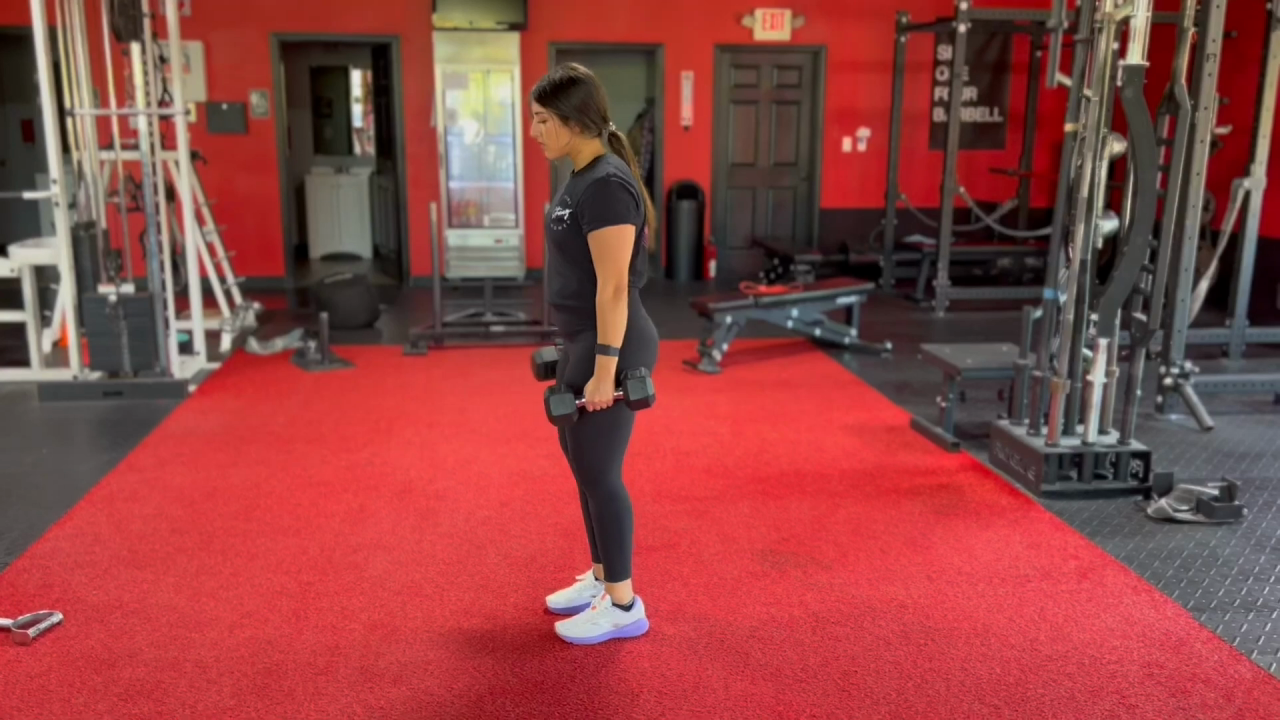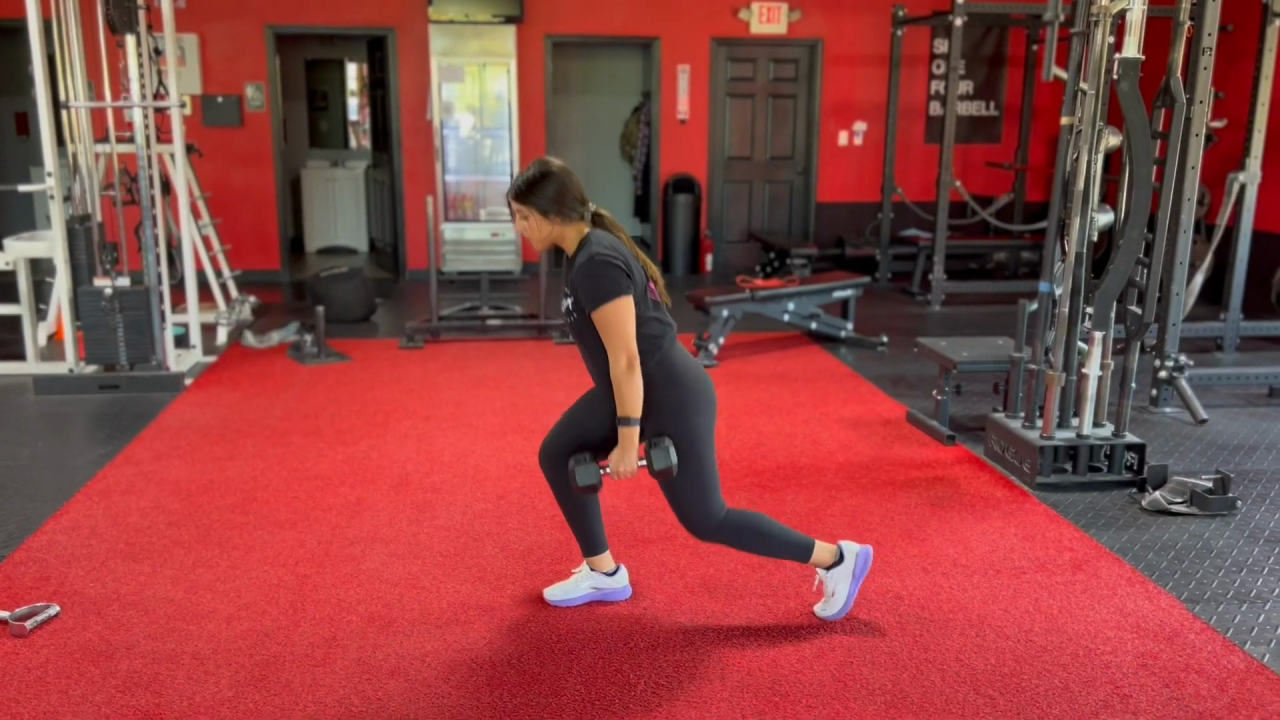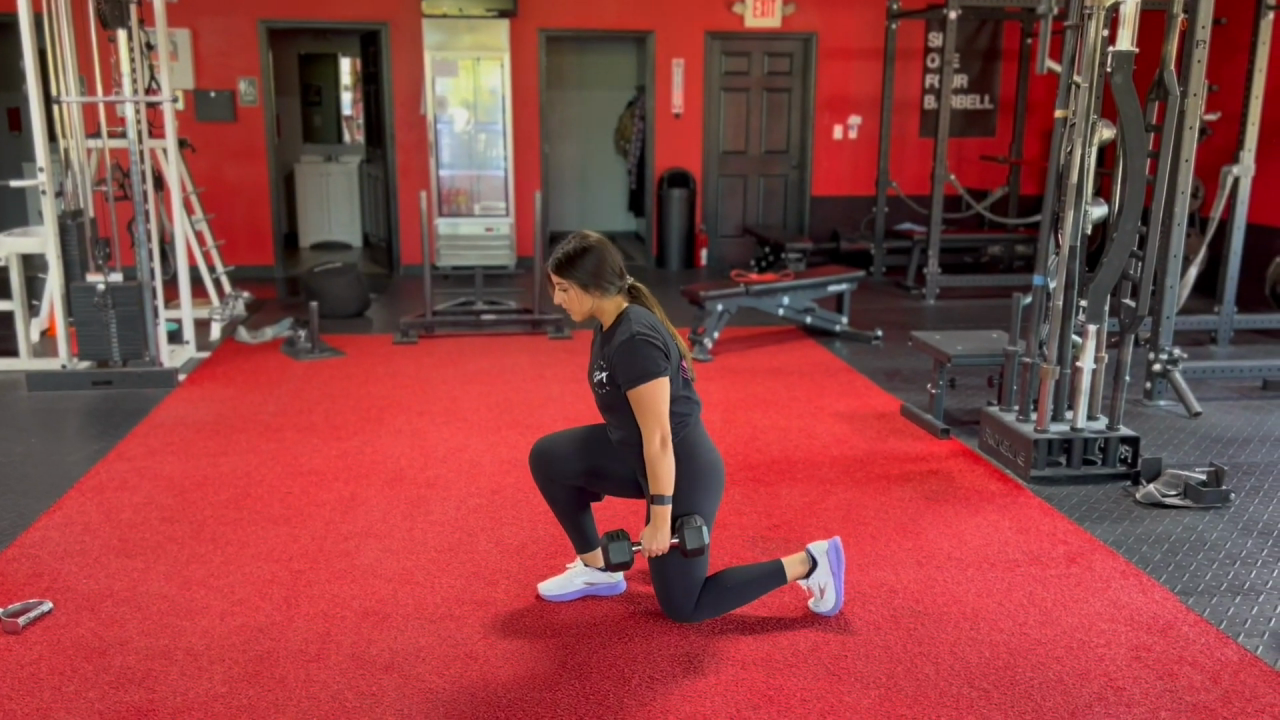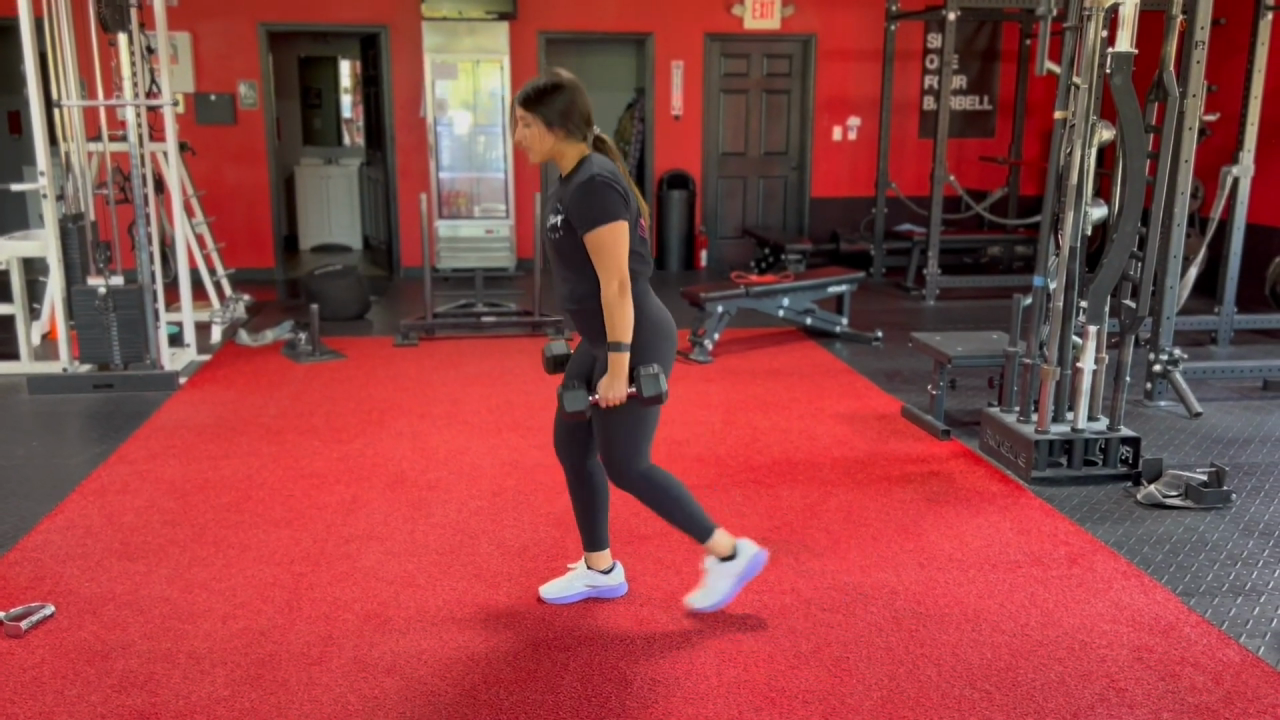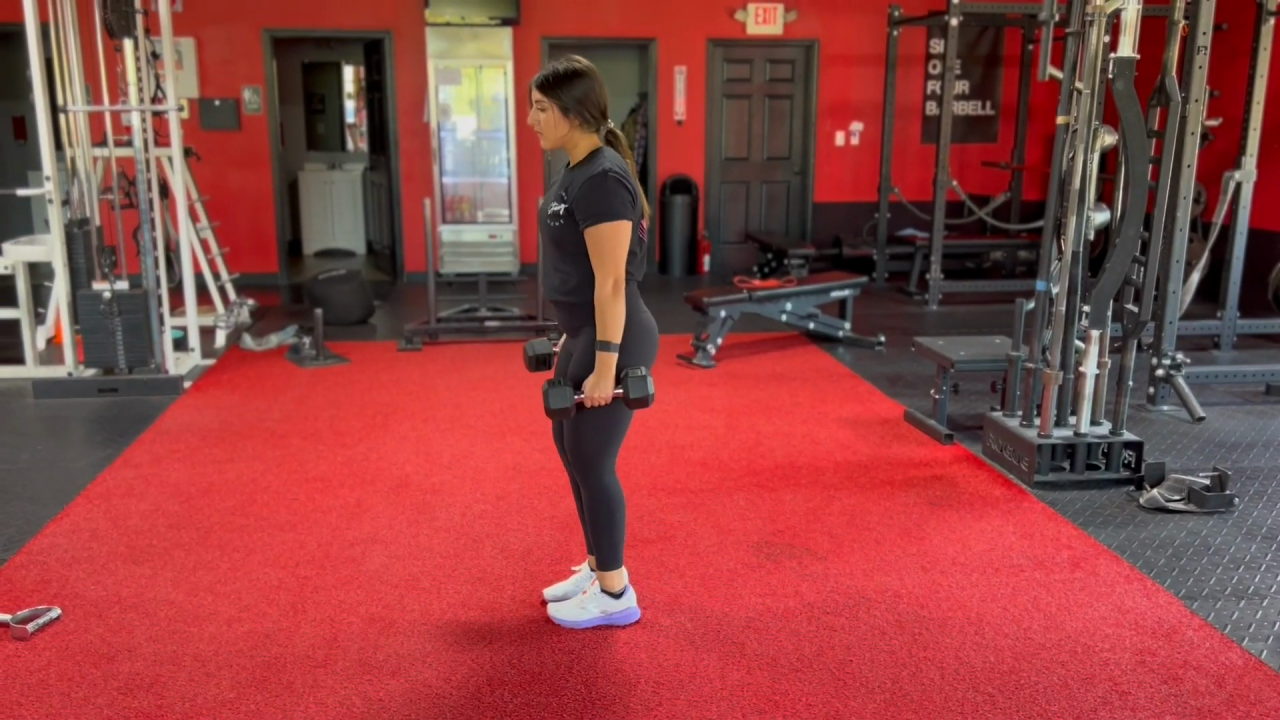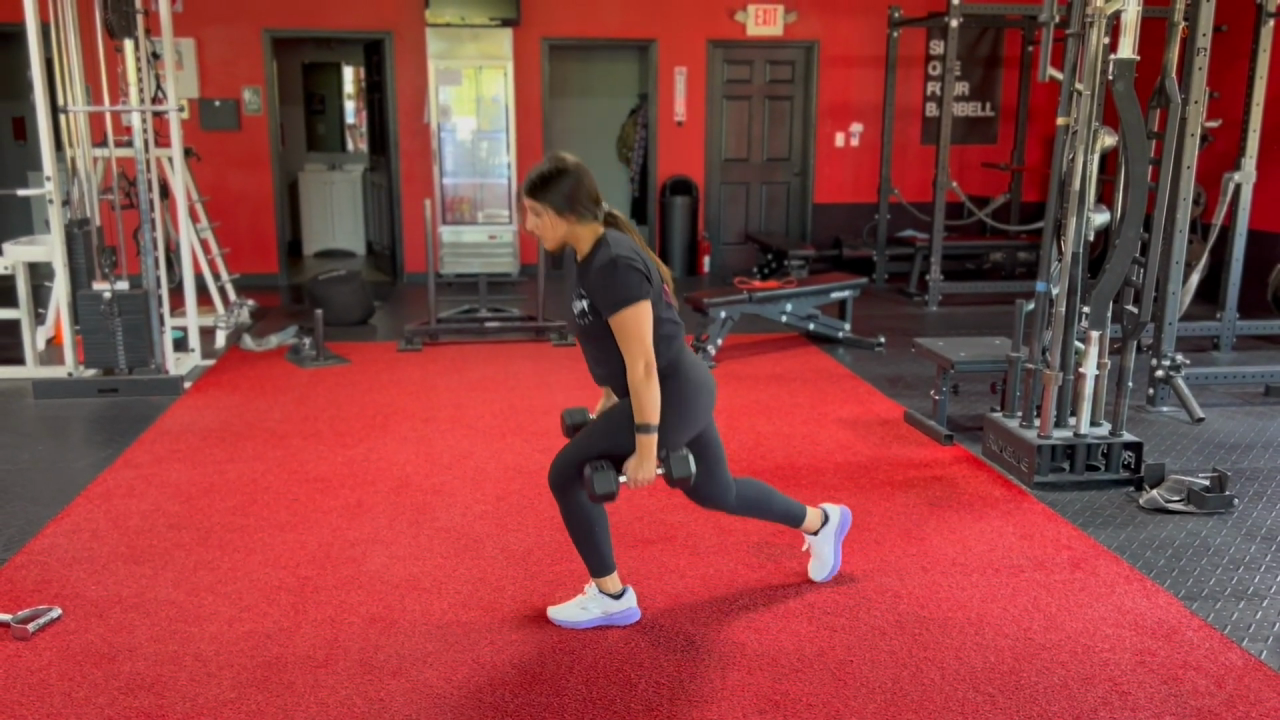
dt=0.7s
person 1, frame 1
left shoulder: (607, 184)
right shoulder: (585, 176)
left elbow: (615, 287)
left wrist: (604, 371)
left hip: (611, 343)
right hip: (586, 340)
left knee: (596, 470)
right knee: (584, 462)
left ankle: (622, 606)
right ankle: (604, 577)
person 1, frame 2
left shoulder: (596, 263)
right shoulder: (587, 251)
left elbow: (625, 358)
left wrist: (628, 440)
right wrist: (620, 420)
left hip: (671, 395)
right hip: (643, 388)
left knee: (705, 520)
right knee: (557, 456)
left ankle: (837, 558)
right ankle: (604, 573)
person 1, frame 3
left shoulder: (634, 341)
right shoulder: (614, 324)
left elbow: (659, 438)
left wrist: (660, 519)
right wrist: (599, 469)
left hip: (684, 471)
left knee: (683, 607)
right knee: (547, 458)
left ankle: (810, 562)
right ankle: (596, 568)
person 1, frame 4
left shoulder: (595, 184)
right shoulder: (575, 179)
left elbow: (618, 283)
left wrist: (617, 367)
right wrist: (589, 340)
left hip: (635, 339)
right hip: (605, 336)
left knee: (626, 464)
right knee: (571, 446)
left ankle: (731, 553)
right ankle: (601, 569)
person 1, frame 5
left shoulder: (602, 180)
right shoulder: (579, 170)
left elbow: (612, 282)
left wrist: (604, 368)
left hip: (612, 341)
right hip: (589, 335)
left knee: (590, 461)
right knee: (573, 451)
left ankle: (614, 595)
right ankle: (598, 568)
person 1, frame 6
left shoulder: (613, 266)
right shoulder: (590, 254)
left elbow: (644, 366)
left wrist: (646, 448)
right wrist: (611, 396)
left hip: (672, 398)
right hip: (683, 390)
left knee: (568, 475)
right knee: (715, 491)
left ankle: (610, 597)
right ankle: (822, 522)
